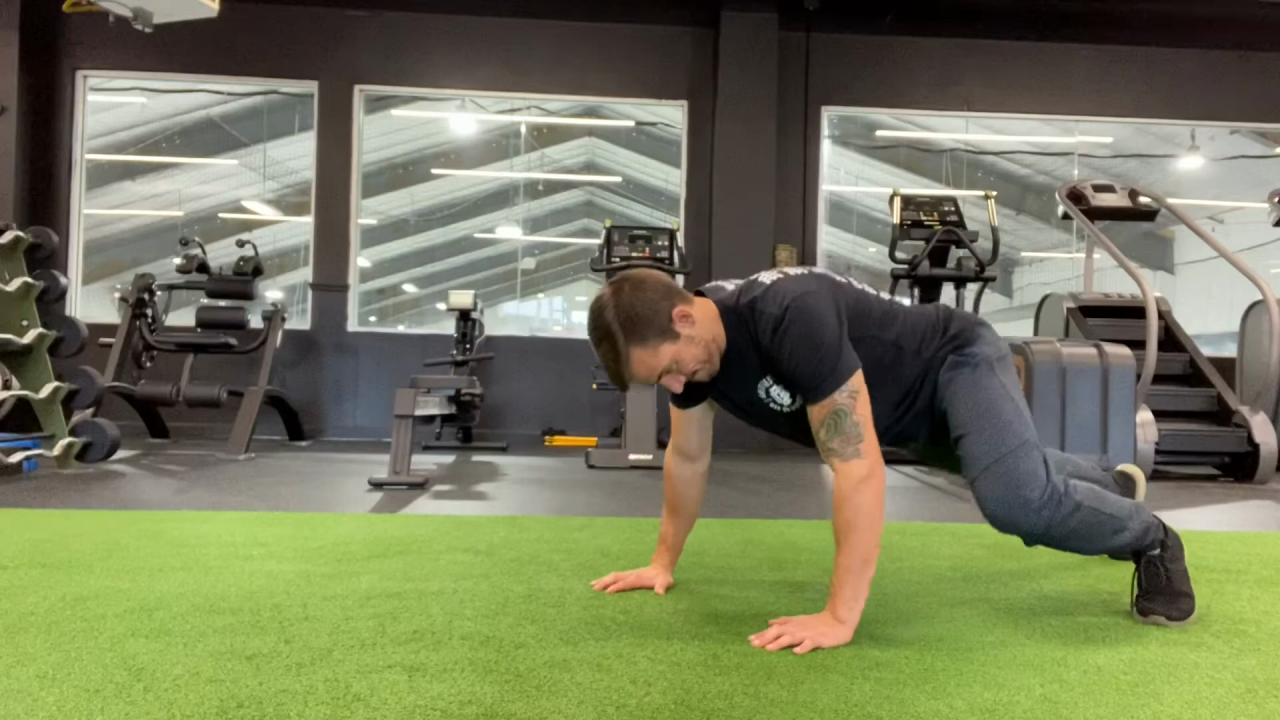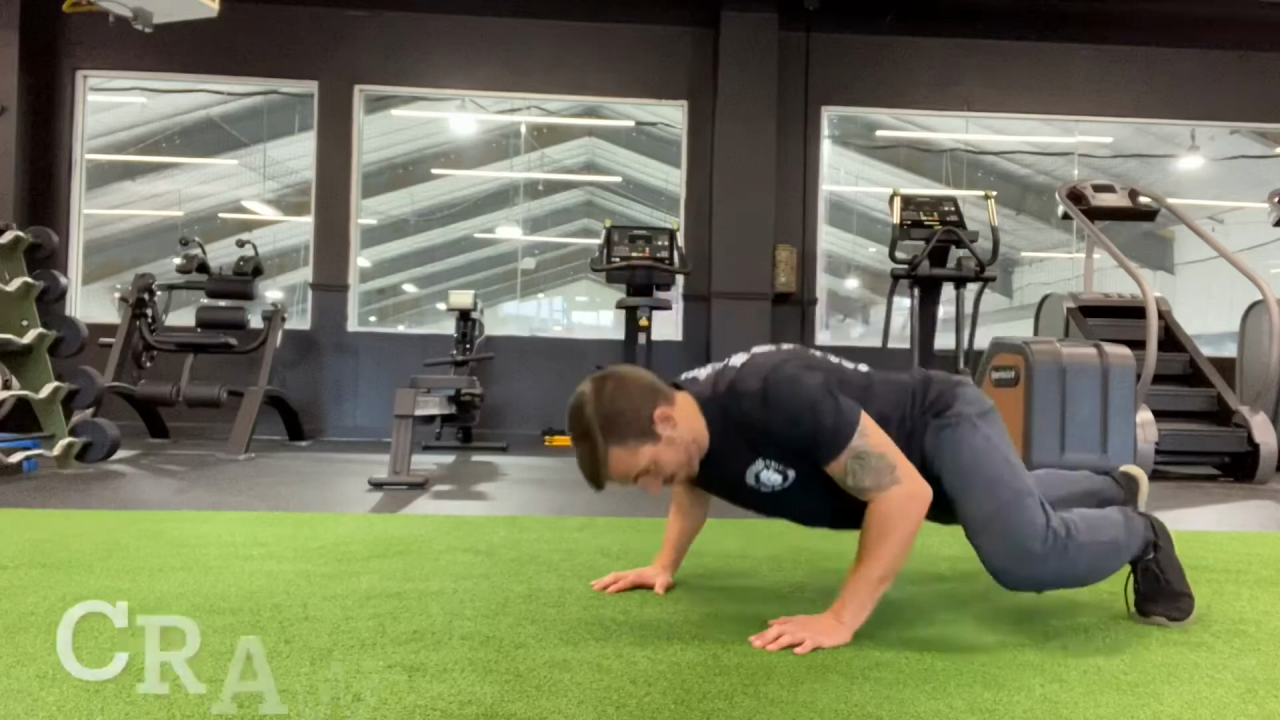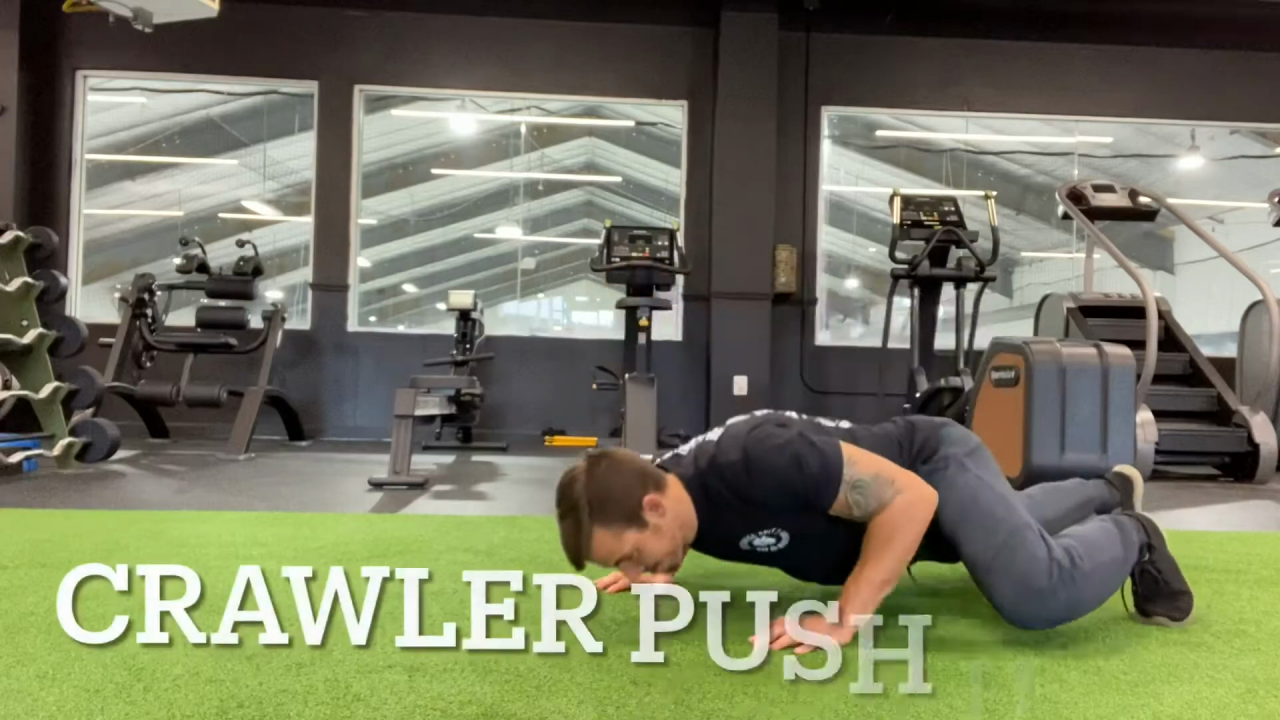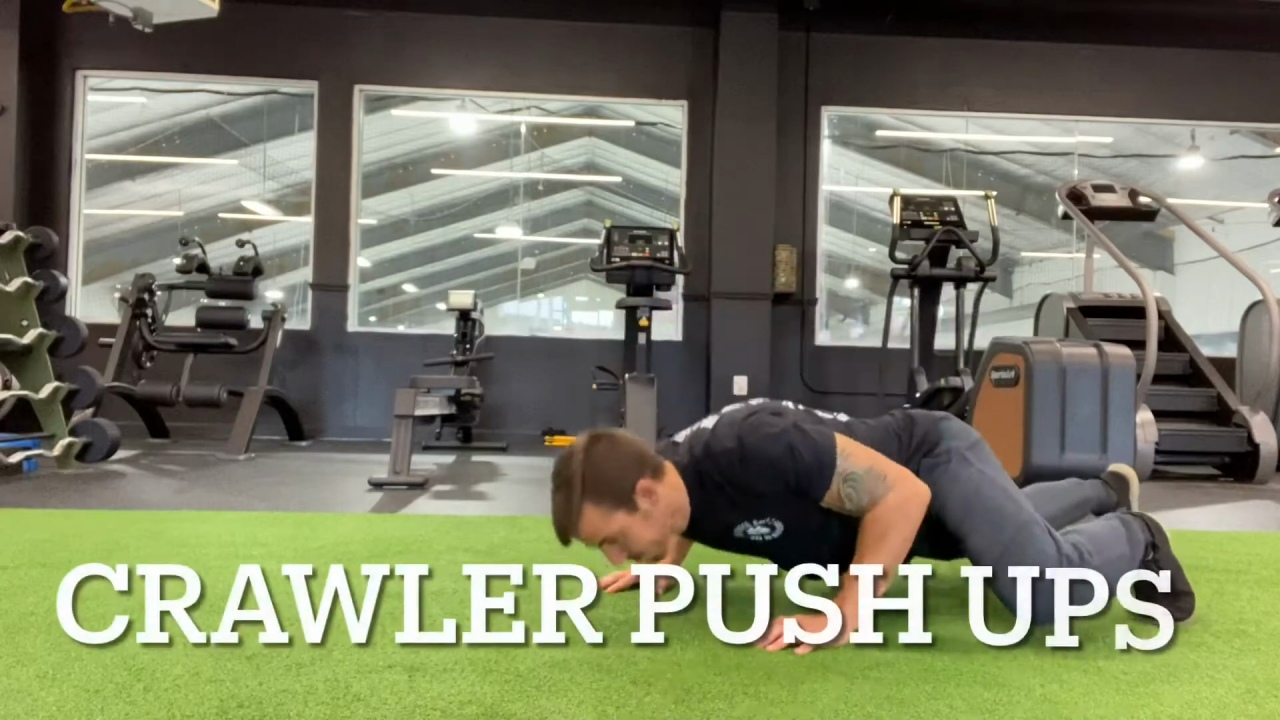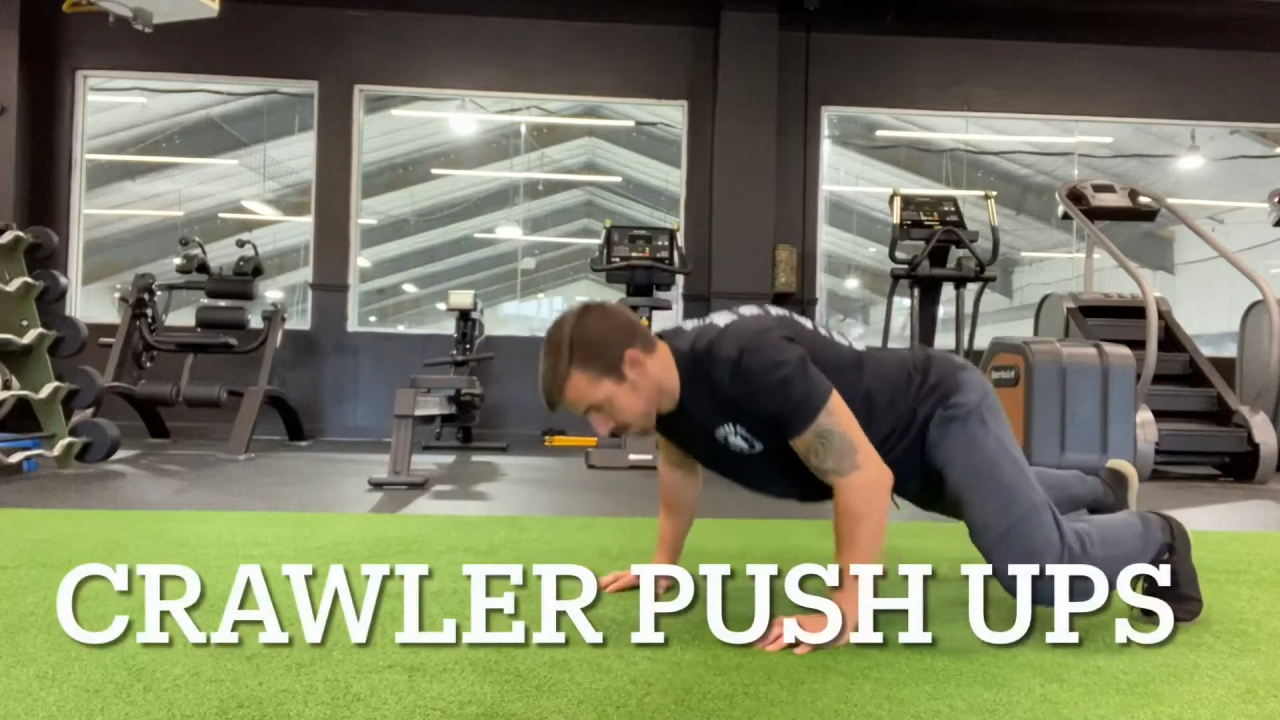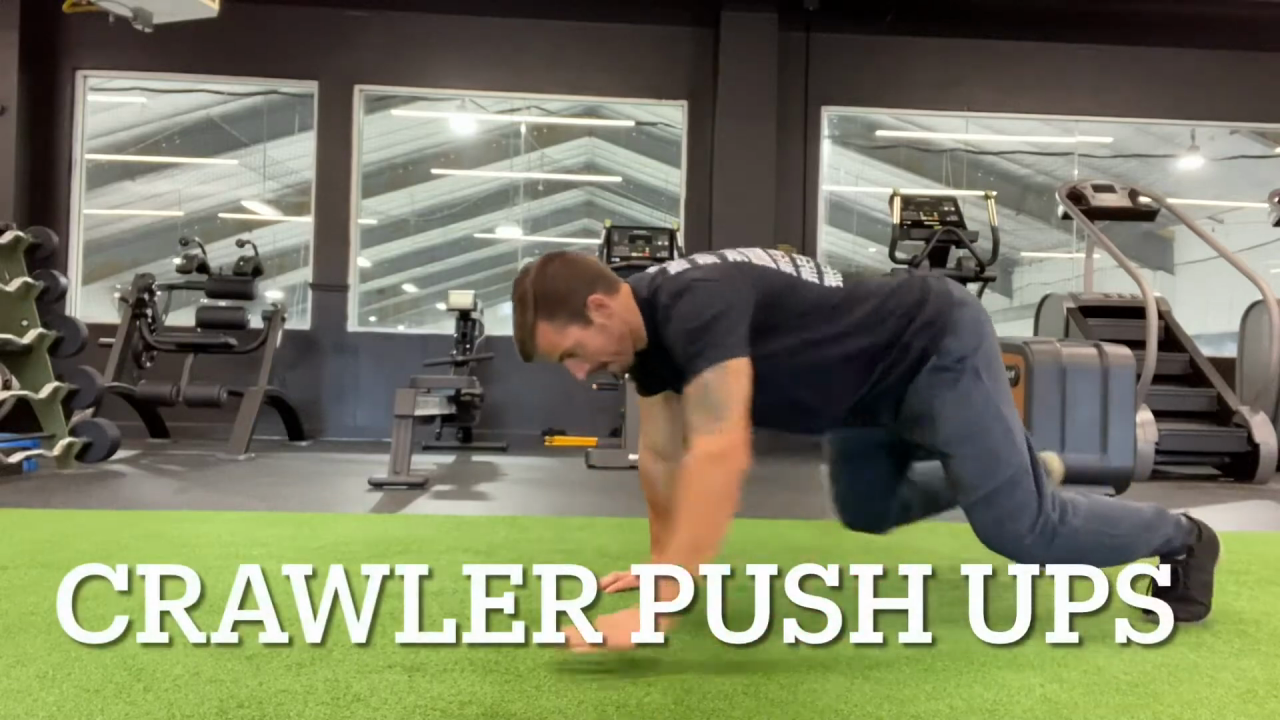
dt=0.3s
person 1, frame 1
left shoulder: (792, 315)
right shoulder: (685, 341)
left elbow: (857, 467)
right elbow: (686, 456)
left wrist: (841, 617)
right wrist: (663, 562)
left hip: (958, 362)
right hip: (911, 397)
left knee: (1018, 500)
right knee: (1007, 471)
left ankle: (1148, 538)
right ankle: (1113, 487)
person 1, frame 2
left shoulder: (772, 398)
right shoulder: (683, 424)
left elbow: (905, 493)
right elbow: (699, 481)
left wrist: (841, 618)
right wrist: (667, 561)
left hip: (943, 422)
right hip: (901, 440)
left knee: (1026, 552)
right knee: (1005, 501)
left ankle: (1134, 534)
right ankle: (1114, 487)
person 1, frame 3
left shoulder: (755, 464)
right shoulder: (673, 487)
left elbow: (910, 497)
left wrist: (843, 621)
right wrist: (661, 572)
left hip: (932, 467)
right hip: (900, 502)
left knee: (1034, 592)
right knee: (1009, 525)
left ankle: (1129, 539)
right ankle: (1110, 491)
person 1, frame 4
left shoulder: (751, 449)
right shoulder: (673, 477)
left elbow: (903, 494)
left wrist: (846, 613)
right wrist: (667, 567)
left hip: (933, 460)
right hip: (900, 494)
left knee: (1039, 586)
right knee: (1011, 524)
left ankle: (1134, 541)
right ankle: (1108, 491)
person 1, frame 5
left shoulder: (748, 361)
right shoulder: (664, 384)
left elbow: (864, 477)
right elbow: (681, 462)
left wrist: (843, 612)
right wrist: (665, 563)
left hip: (943, 407)
right hip: (895, 436)
left knee: (1036, 566)
right knee: (1002, 496)
left ankle: (1151, 537)
right ankle: (1104, 489)
person 1, frame 6
left shoulder: (698, 304)
right shoulder: (650, 326)
left elbow: (721, 455)
right elbow: (660, 453)
left wrist: (655, 606)
right wrist: (655, 563)
left hip: (939, 343)
right hip: (871, 370)
left knee: (1019, 529)
right knee: (866, 509)
left ankle: (1179, 538)
right ankle: (1026, 469)
